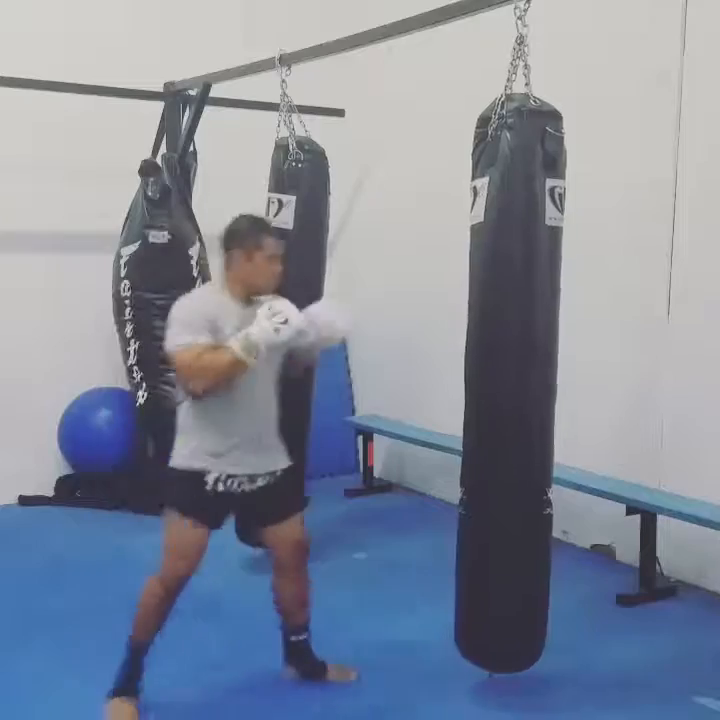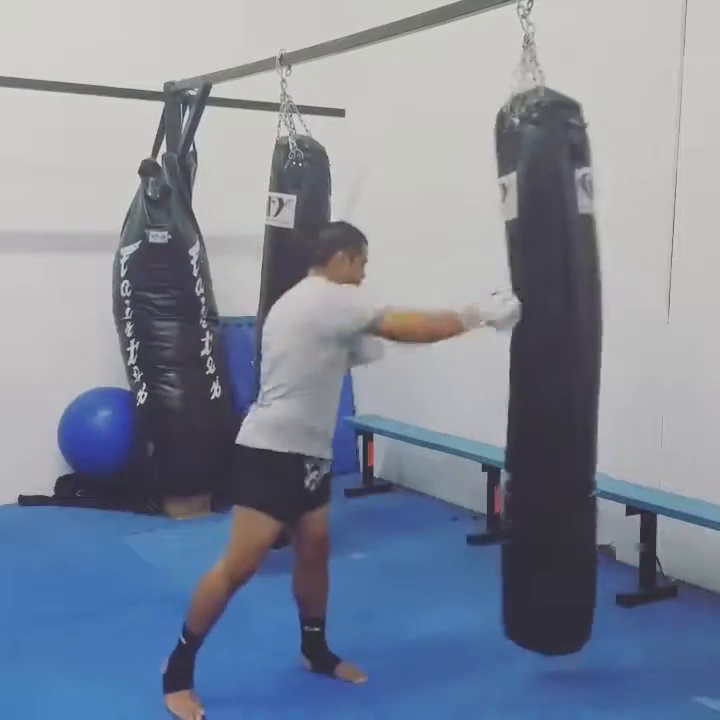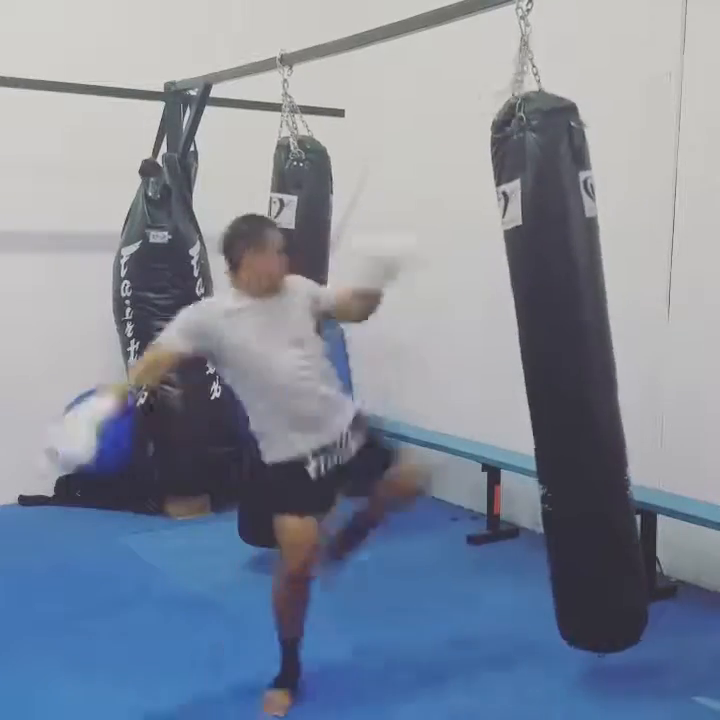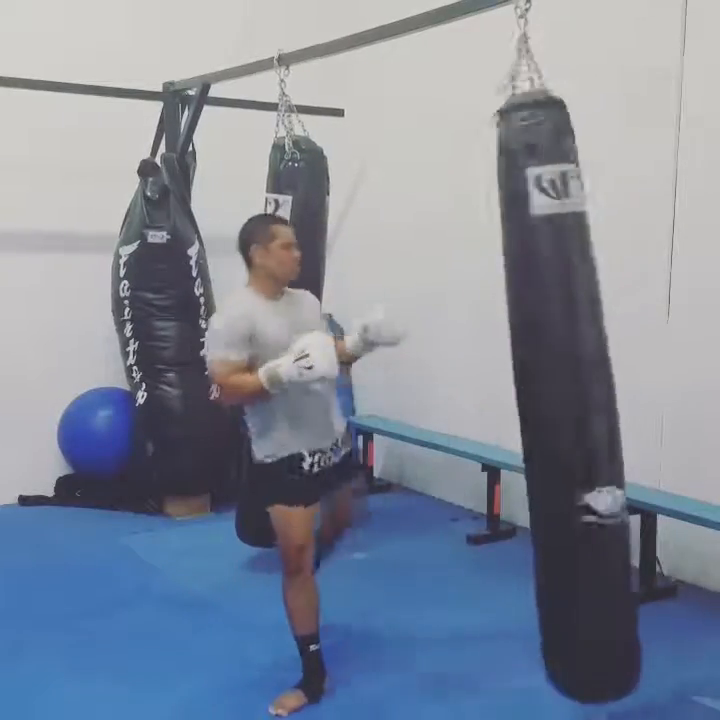
dt=0.5s
person 1, frame 1
left shoulder: (267, 308)
right shoulder: (196, 308)
left elbow: (269, 368)
right elbow: (198, 378)
left wrist: (310, 335)
right wrist: (256, 340)
left hip: (266, 463)
right hip: (203, 468)
left knee: (293, 554)
right knee: (174, 575)
left ankle: (301, 657)
person 1, frame 2
left shoulder: (304, 301)
right shoulder: (334, 299)
right elbow: (411, 326)
left wrist: (355, 351)
right wrist: (482, 313)
left hip: (304, 453)
right hip: (275, 452)
left knee: (314, 549)
right knee: (241, 564)
left ankle: (316, 651)
right ankle: (178, 672)
person 1, frame 3
left shoulder: (297, 290)
right shoulder: (208, 317)
left elbow: (356, 309)
right elbow: (153, 363)
left wrist: (377, 281)
left hip: (346, 429)
right hip: (293, 457)
left knee: (407, 487)
right knee: (297, 567)
left ankle: (349, 536)
right ankle: (287, 674)
person 1, frame 4
left shoulder: (306, 302)
right shoulder: (234, 317)
right elbow: (229, 388)
left wrist: (363, 338)
right wrist: (279, 370)
left hip: (332, 437)
right hip: (283, 454)
left knee: (342, 521)
right knee: (297, 556)
left ankle: (301, 606)
right ankle: (313, 675)
